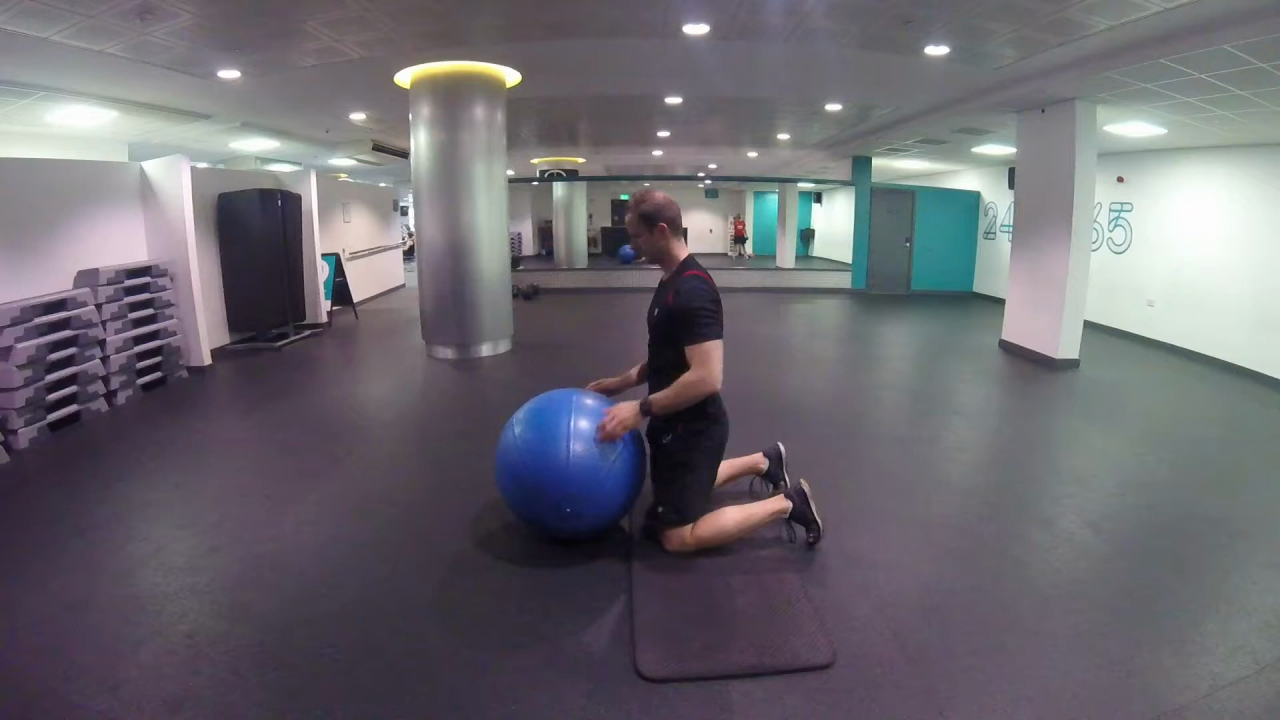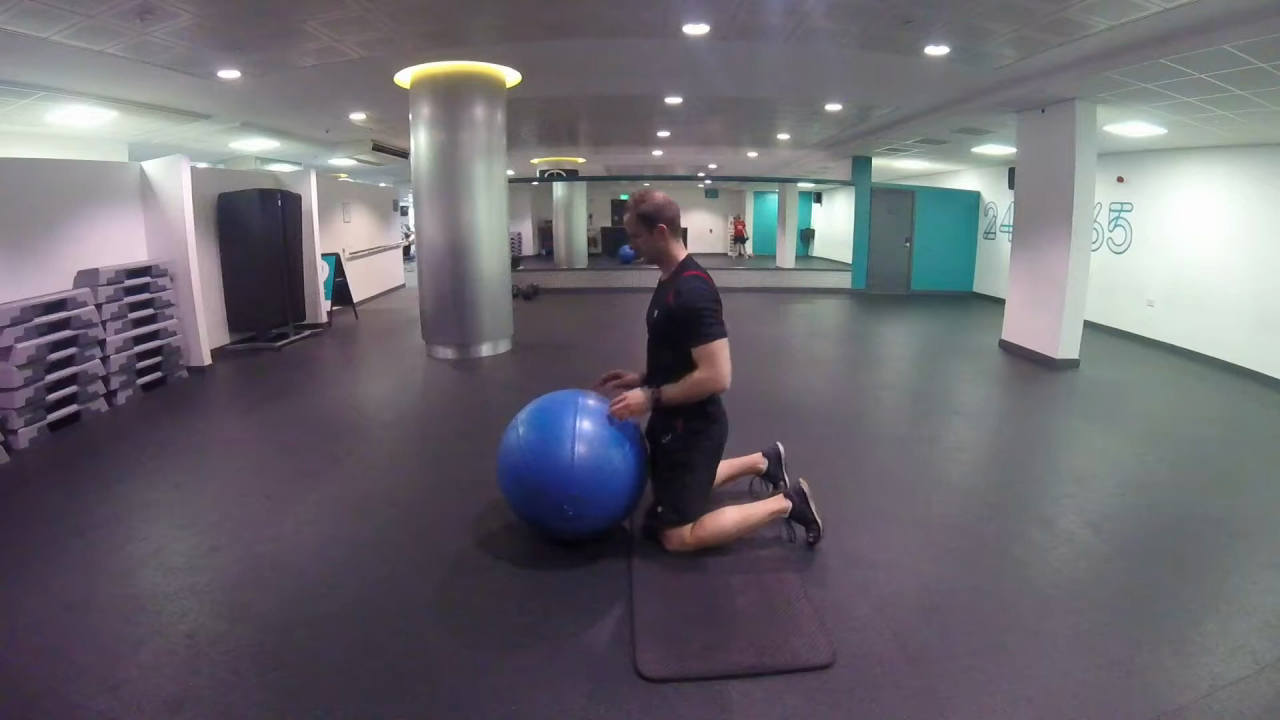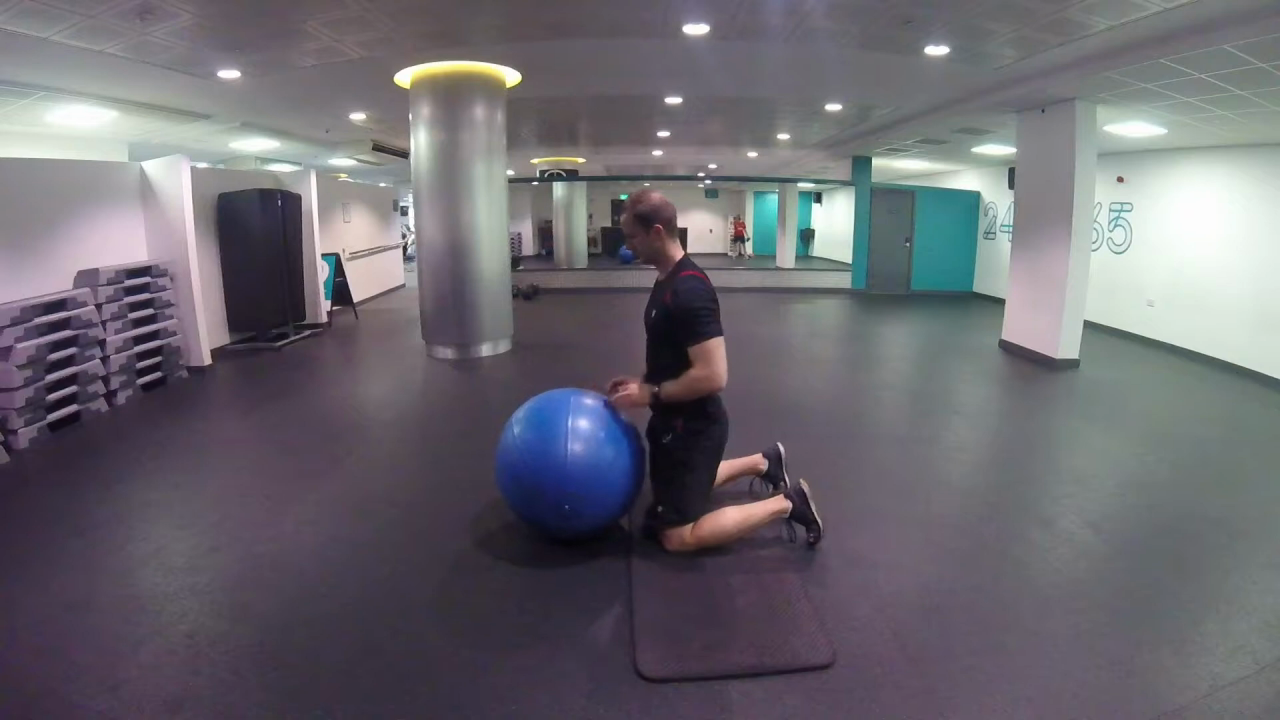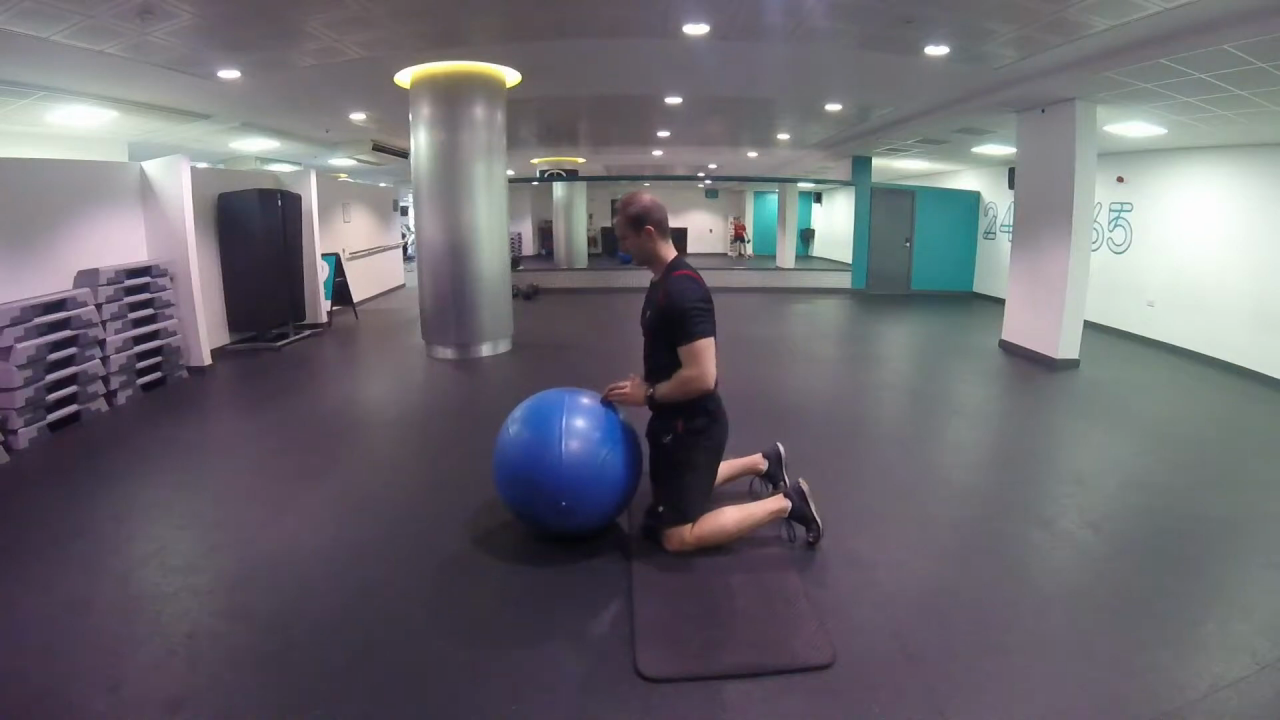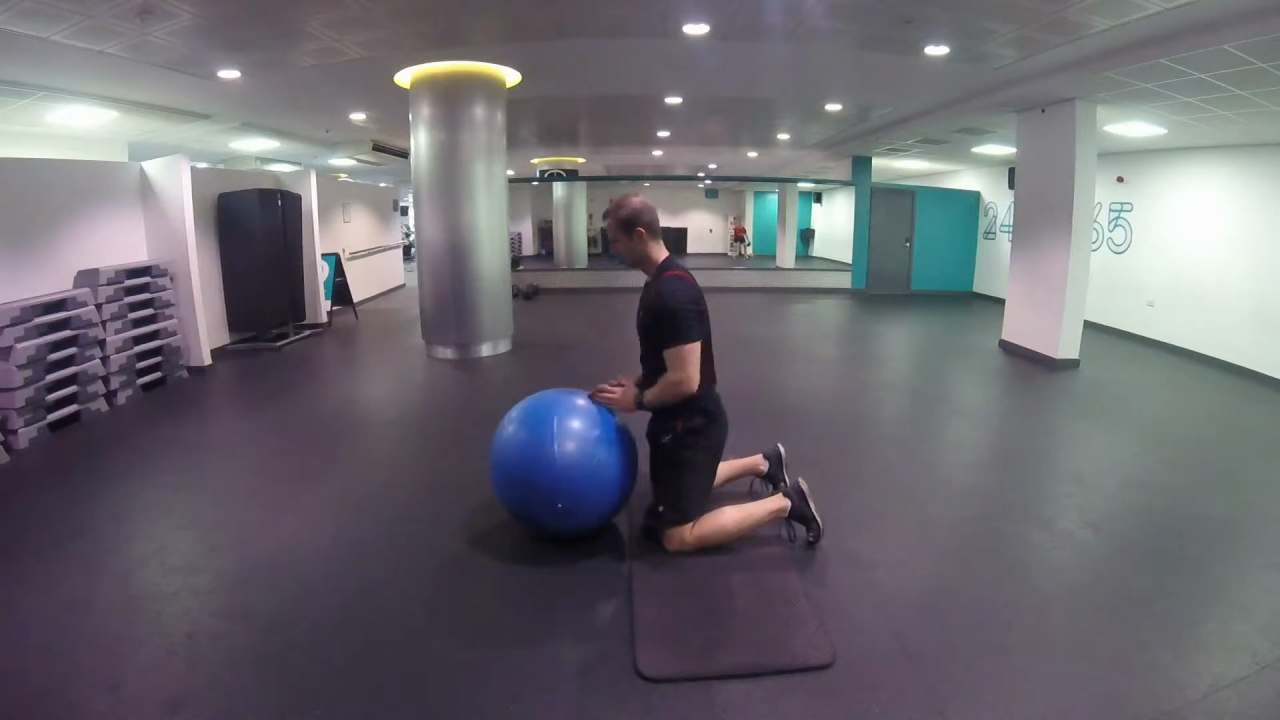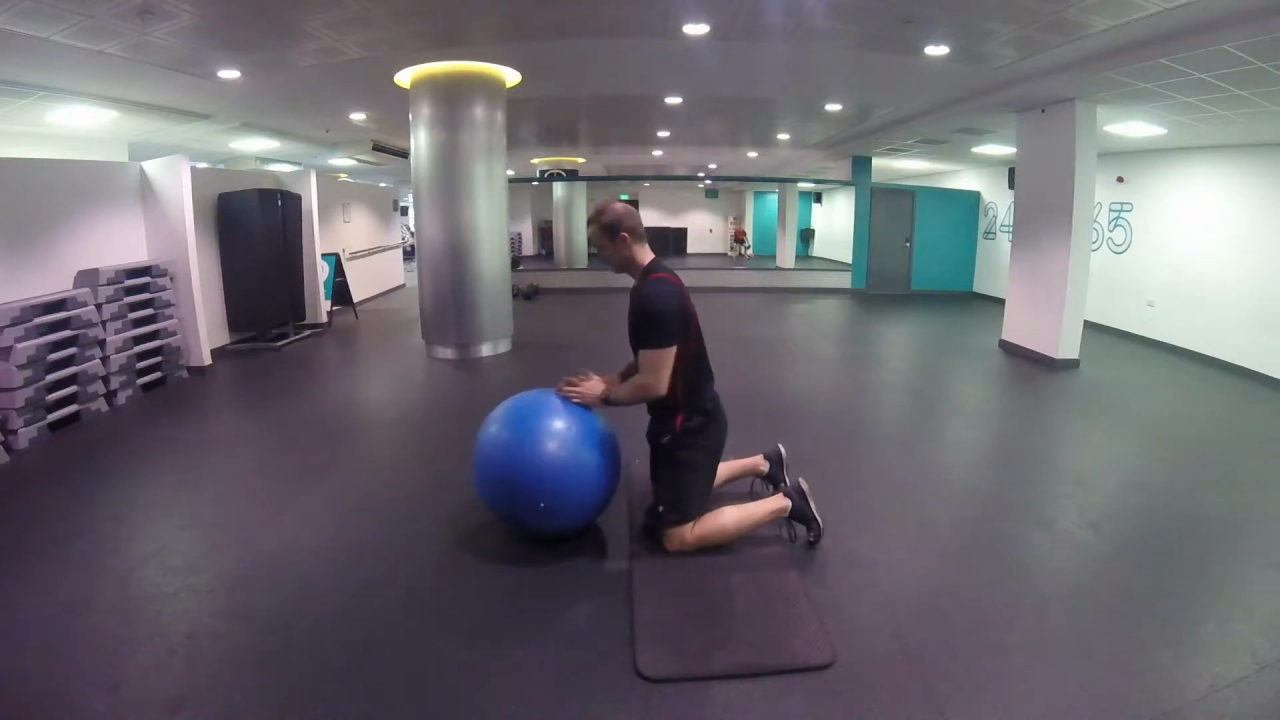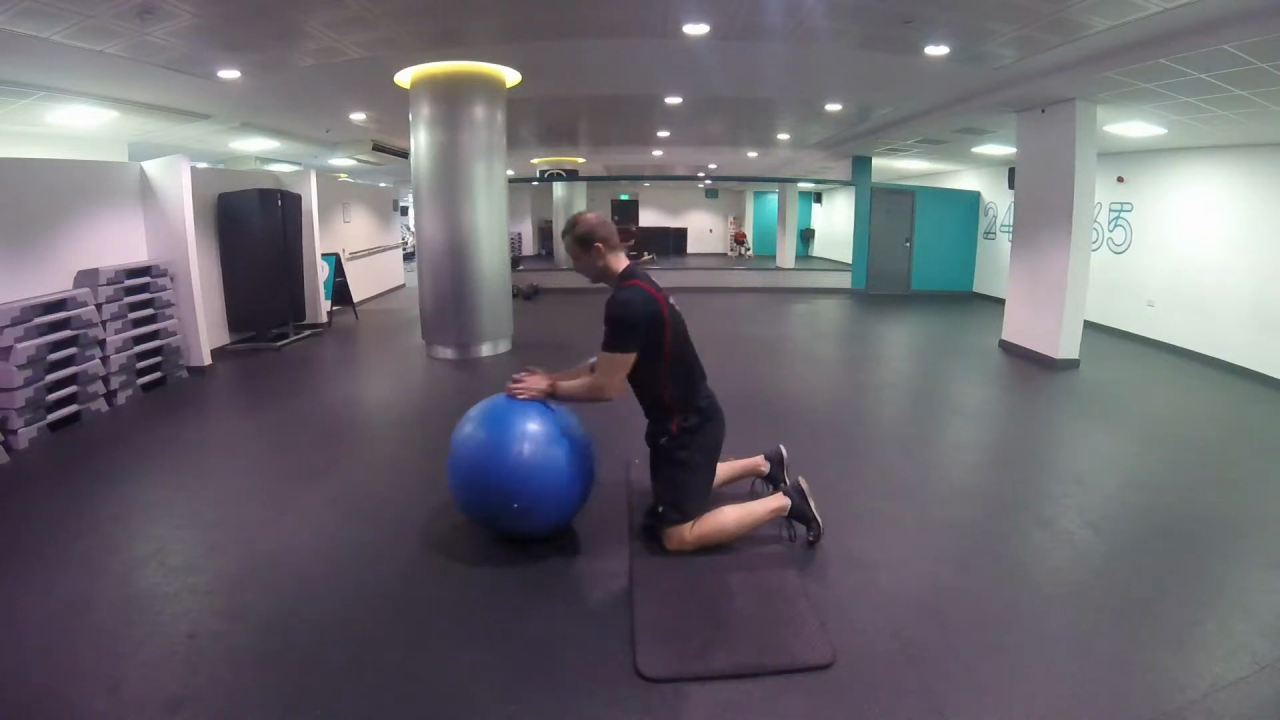
dt=0.2s
person 1, frame 1
left shoulder: (691, 292)
right shoulder: (673, 280)
left elbow: (706, 378)
left wrist: (640, 410)
right wrist: (625, 379)
left hip: (692, 426)
right hip: (679, 420)
left knee: (676, 536)
right knee: (681, 484)
left ankle: (785, 503)
right ankle: (763, 462)
person 1, frame 2
left shoulder: (691, 292)
right shoulder: (671, 280)
left elbow: (717, 377)
left wrist: (650, 398)
right wrist: (641, 378)
left hip: (692, 425)
right hip: (678, 420)
left knee: (677, 536)
left ankle: (785, 503)
right ankle: (763, 461)
person 1, frame 3
left shoulder: (688, 292)
right shoulder: (669, 280)
left elbow: (712, 376)
left wrist: (650, 394)
right wrist: (644, 382)
left hip: (690, 425)
right hip: (677, 418)
left knee: (676, 535)
left ankle: (785, 503)
right ankle: (763, 462)
person 1, frame 4
left shoulder: (681, 292)
right shoulder: (665, 281)
left elbow: (701, 376)
left wrist: (647, 395)
right wrist: (644, 384)
left hip: (691, 423)
right hip: (680, 417)
left knee: (676, 535)
right knee: (678, 486)
left ankle: (785, 502)
right ankle: (763, 462)
person 1, frame 5
left shoulder: (670, 294)
right shoulder: (665, 281)
left elbow: (683, 381)
left wrist: (636, 400)
right wrist: (637, 386)
left hip: (690, 423)
right hip: (687, 417)
left knee: (676, 535)
right knee: (673, 489)
left ankle: (784, 503)
right ankle: (763, 463)
person 1, frame 6
left shoulder: (654, 296)
right shoulder: (657, 283)
left elbow: (653, 385)
left wrist: (602, 394)
right wrist: (606, 381)
left hip: (689, 423)
right hip: (691, 415)
left knee: (678, 535)
right knee: (679, 484)
left ankle: (786, 503)
right ankle: (763, 463)
person 1, frame 7
left shoulder: (629, 303)
right shoulder: (636, 288)
left elbow: (606, 387)
right elbow: (608, 363)
left wrist: (549, 388)
right wrist: (554, 378)
left hip: (686, 424)
right hip: (689, 415)
left knee: (677, 535)
right knee: (679, 487)
left ankle: (784, 502)
right ankle: (764, 465)
